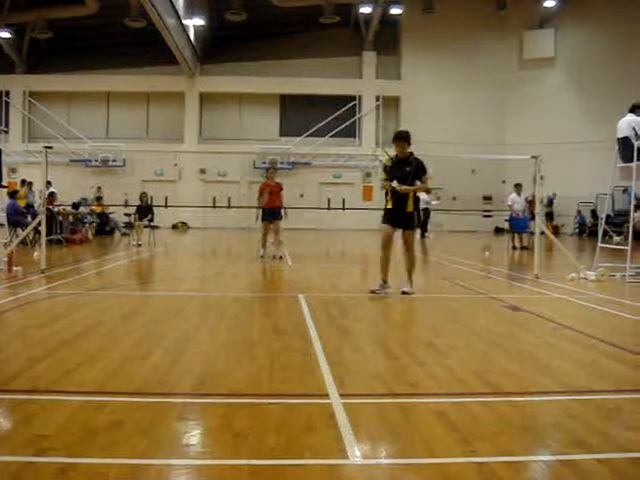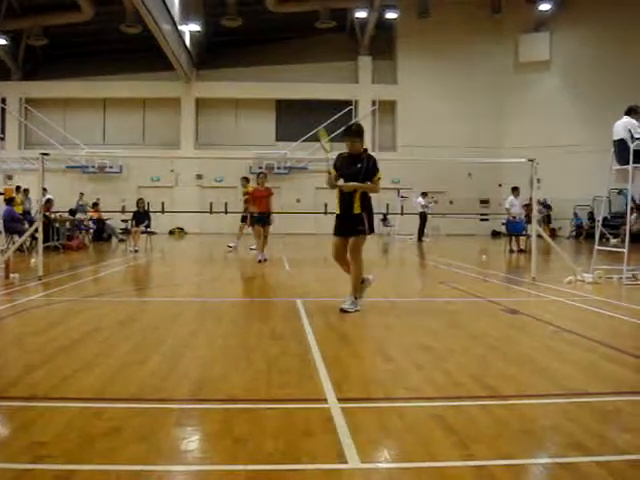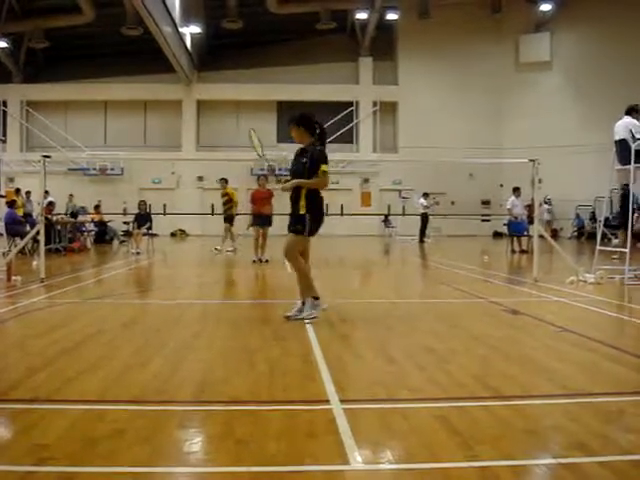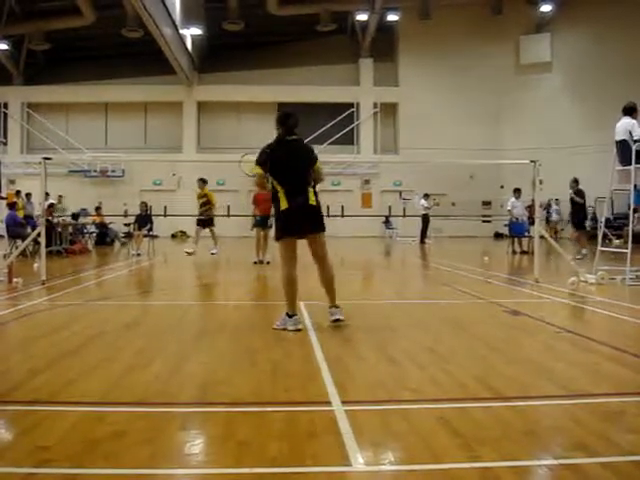
dt=0.7s
person 1, frame 1
left shoulder: (416, 163)
right shoulder: (389, 162)
left elbow: (425, 186)
left wrist: (410, 188)
right wrist: (386, 185)
left hip: (408, 208)
right hip: (391, 207)
left knee: (408, 245)
right knee: (386, 241)
left ankle: (409, 281)
right ankle: (384, 283)
person 1, frame 2
left shoulder: (369, 160)
right shoulder: (340, 158)
left elbow: (376, 188)
right elbow: (332, 181)
left wrist: (356, 185)
right wrist: (331, 182)
left hip: (360, 211)
right hip: (342, 211)
left knee: (354, 253)
right knee: (338, 255)
left ankle: (354, 298)
right ankle: (363, 280)
person 1, frame 3
left shoulder: (317, 152)
right shoulder: (300, 152)
left elbow: (322, 182)
left wrist: (295, 183)
right wrist: (291, 184)
left hip: (310, 209)
right hip: (300, 208)
left knee: (290, 251)
right knee: (300, 256)
left ankle: (313, 298)
right ankle: (307, 303)
person 1, frame 4
left shoulder: (270, 150)
right shoulder: (306, 148)
left elbow: (259, 180)
right elbow: (319, 177)
left wrist: (269, 189)
left hip: (286, 209)
right hip: (310, 205)
left knee: (289, 263)
right knee: (322, 259)
left ankle: (292, 316)
right ankle: (334, 308)
